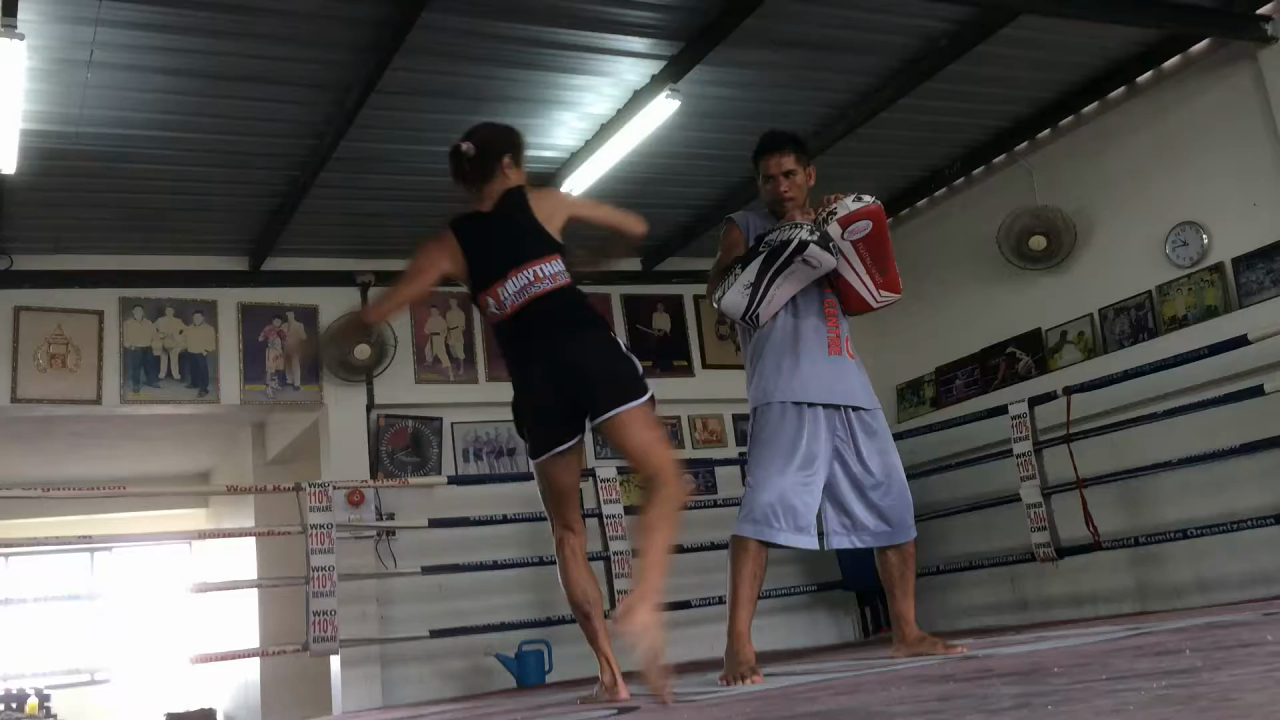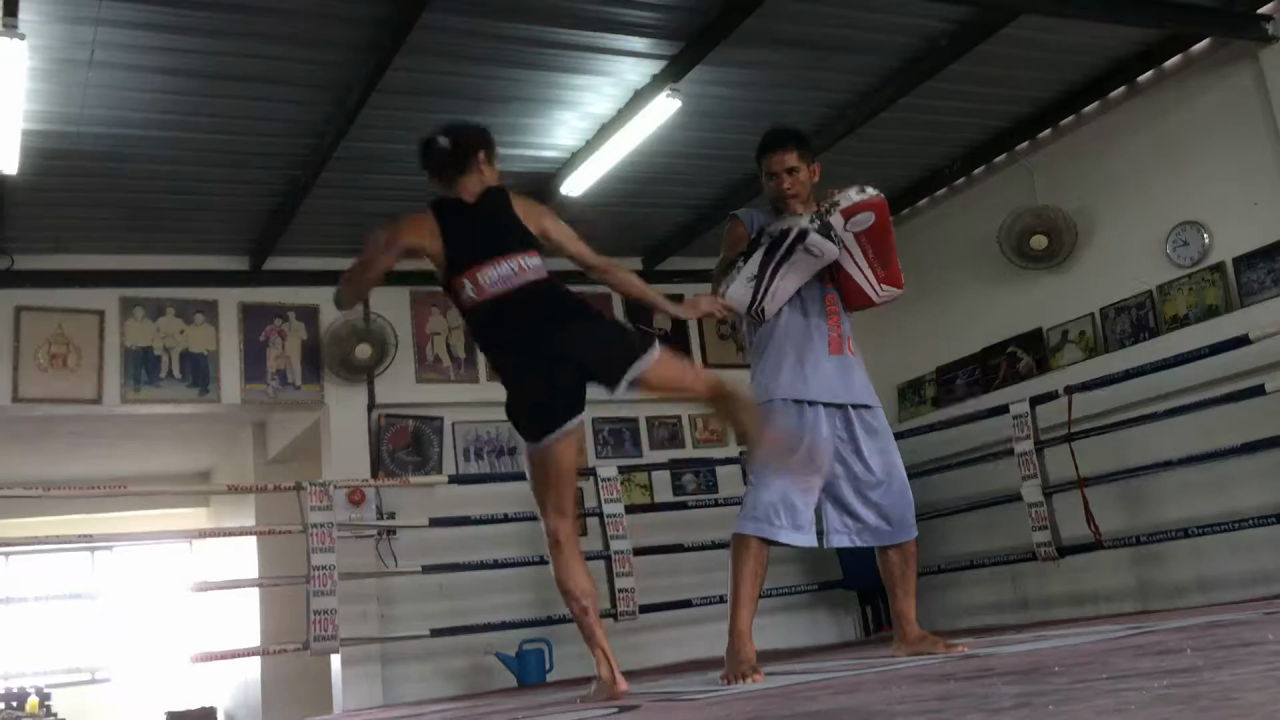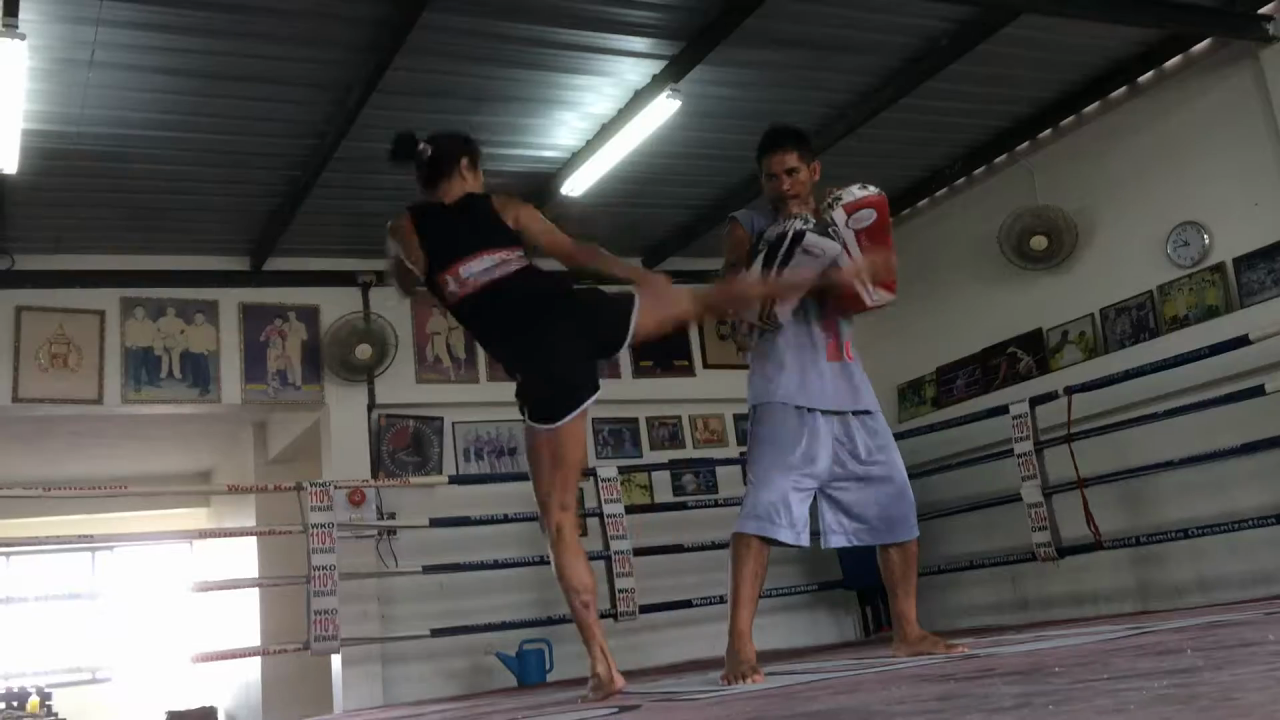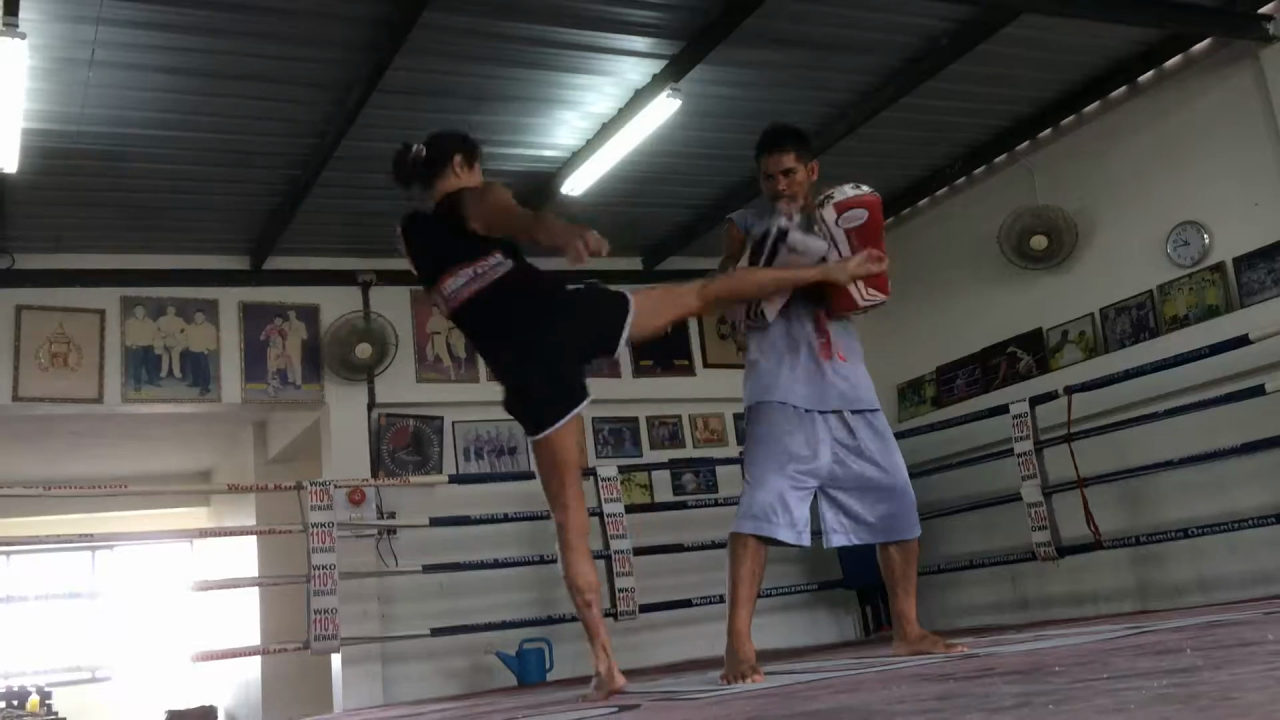
dt=0.1s
person 1, frame 1
left shoulder: (452, 242)
right shoulder: (540, 201)
left elbow: (382, 308)
right elbow: (629, 224)
right wrist: (631, 224)
left hip: (542, 389)
right hip: (589, 356)
left knee: (569, 533)
right knee: (668, 484)
left ankle: (609, 672)
right ankle: (642, 605)
person 1, frame 2
left shoulder: (422, 225)
right shoulder: (520, 205)
left elbow: (348, 297)
right elbow: (602, 267)
right wrist: (672, 305)
left hip: (533, 379)
right hip: (585, 335)
left knee: (559, 528)
right knee: (711, 384)
left ankle: (605, 666)
right ankle: (772, 440)
person 1, frame 3
left shoulder: (406, 227)
right shoulder: (506, 205)
left elbow: (414, 288)
right elbow: (580, 255)
right wrist: (640, 276)
left hip: (543, 366)
right hip: (579, 316)
left knee: (562, 524)
right knee: (706, 297)
left ankle: (601, 664)
person 1, frame 4
left shoulder: (412, 231)
right shoulder: (482, 199)
right elbow: (524, 223)
right wrist: (573, 232)
left hip: (532, 376)
right hip: (572, 317)
left knee: (570, 520)
right knee: (706, 291)
left ankle: (603, 661)
right ankle: (832, 269)
person 2, frame 1
right shoulder: (745, 226)
right elbow: (720, 292)
left hip: (849, 389)
right hip: (786, 391)
left knee: (892, 506)
right knee: (764, 506)
left ankle: (907, 632)
right ankle: (739, 646)
person 2, frame 2
right shoulder: (748, 222)
right elbow: (726, 288)
left hip: (849, 387)
right hip: (789, 388)
left knee: (893, 504)
right knee: (765, 504)
left ankle: (908, 631)
right ankle: (740, 644)
person 2, frame 3
right shoulder: (749, 224)
left hip: (850, 391)
right hip: (786, 392)
left knee: (893, 503)
right knee: (765, 504)
left ankle: (907, 630)
right ankle: (739, 645)
person 2, frame 4
right shoulder: (744, 224)
left hip: (849, 391)
right hip: (782, 391)
left knee: (895, 502)
right knee: (762, 504)
left ankle: (907, 630)
right ankle: (738, 644)
